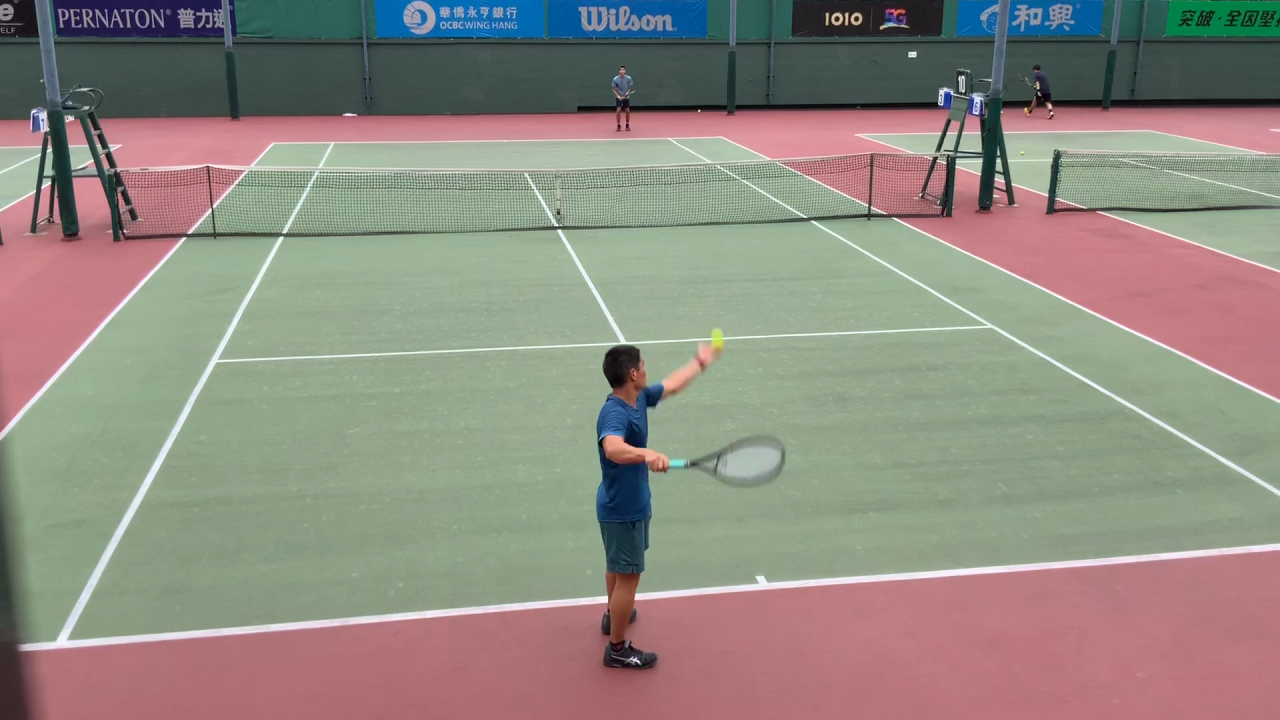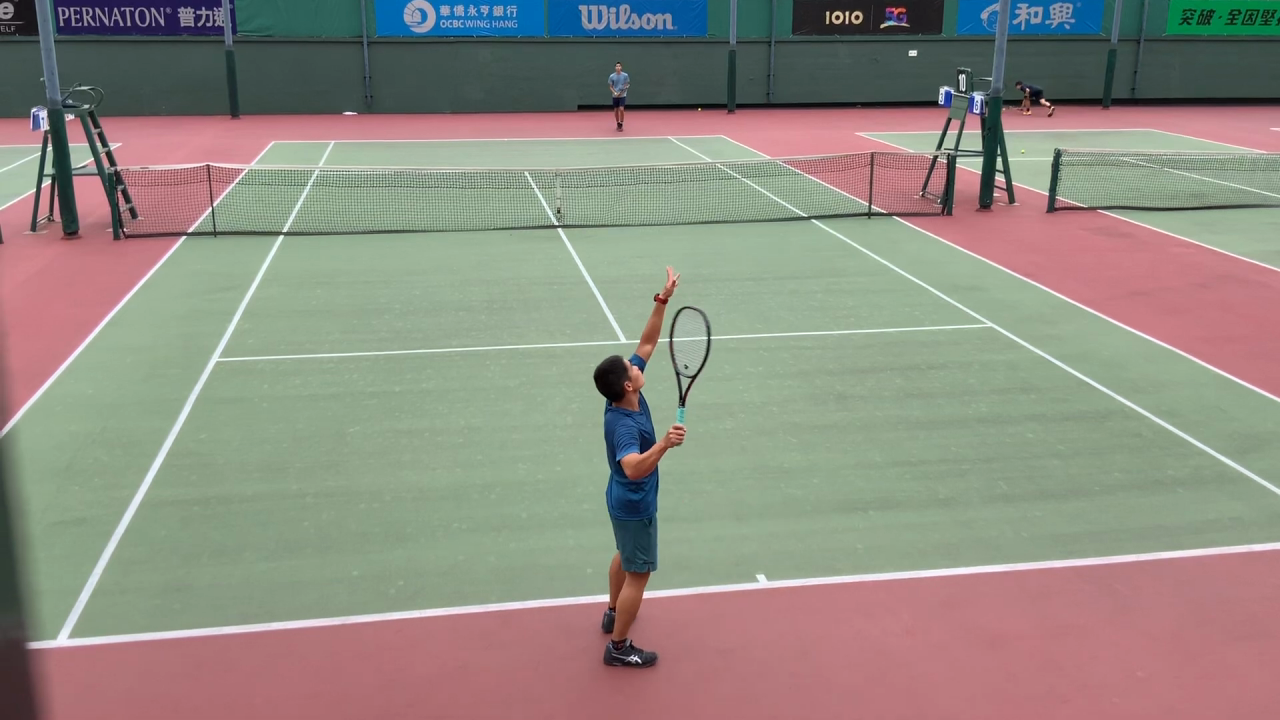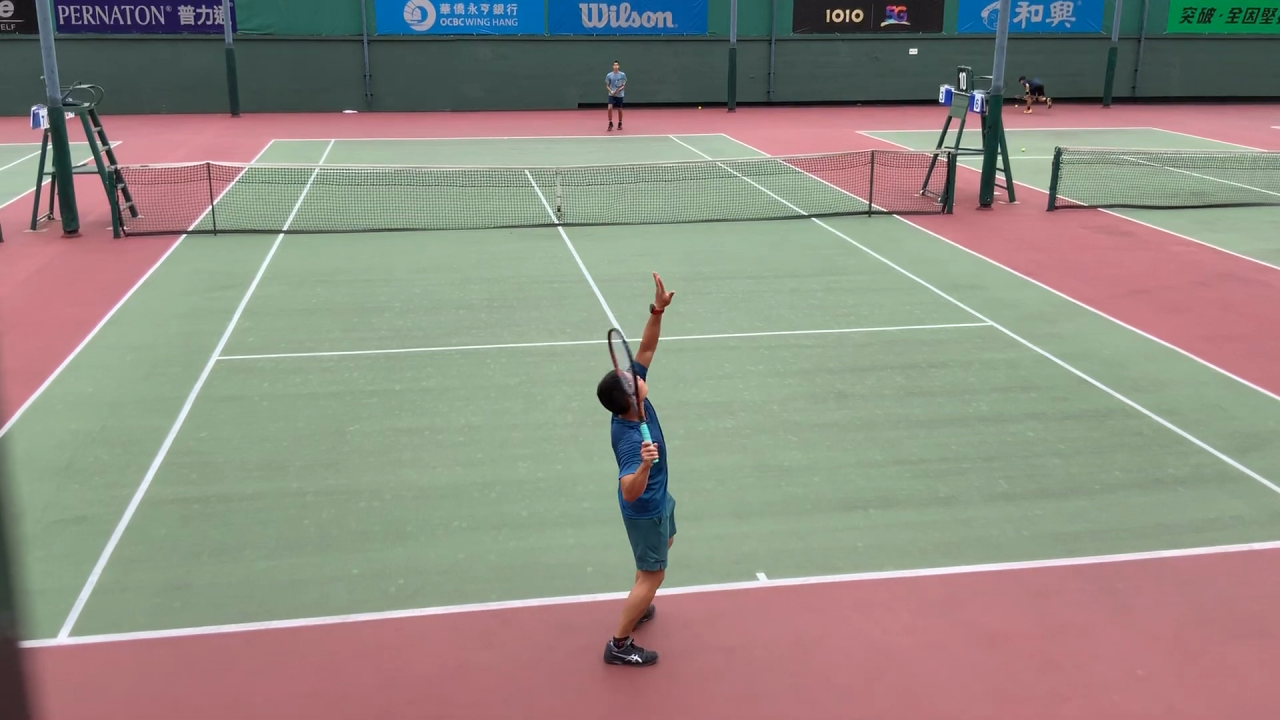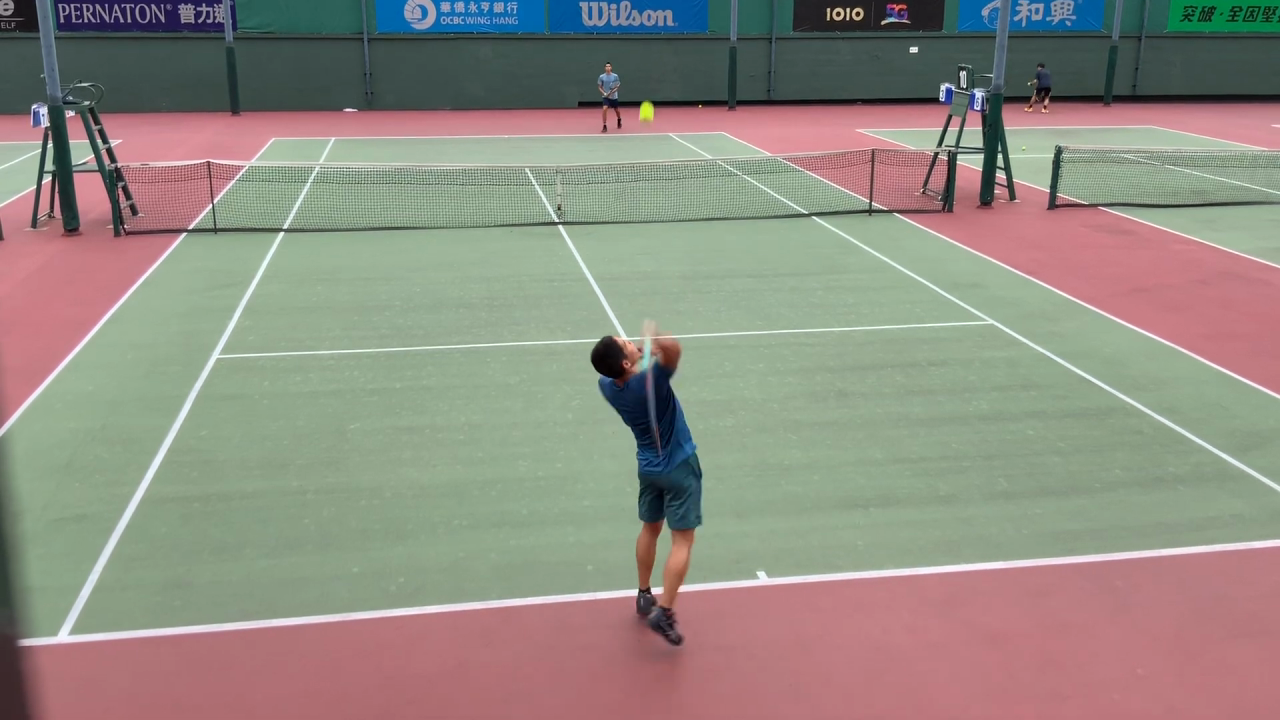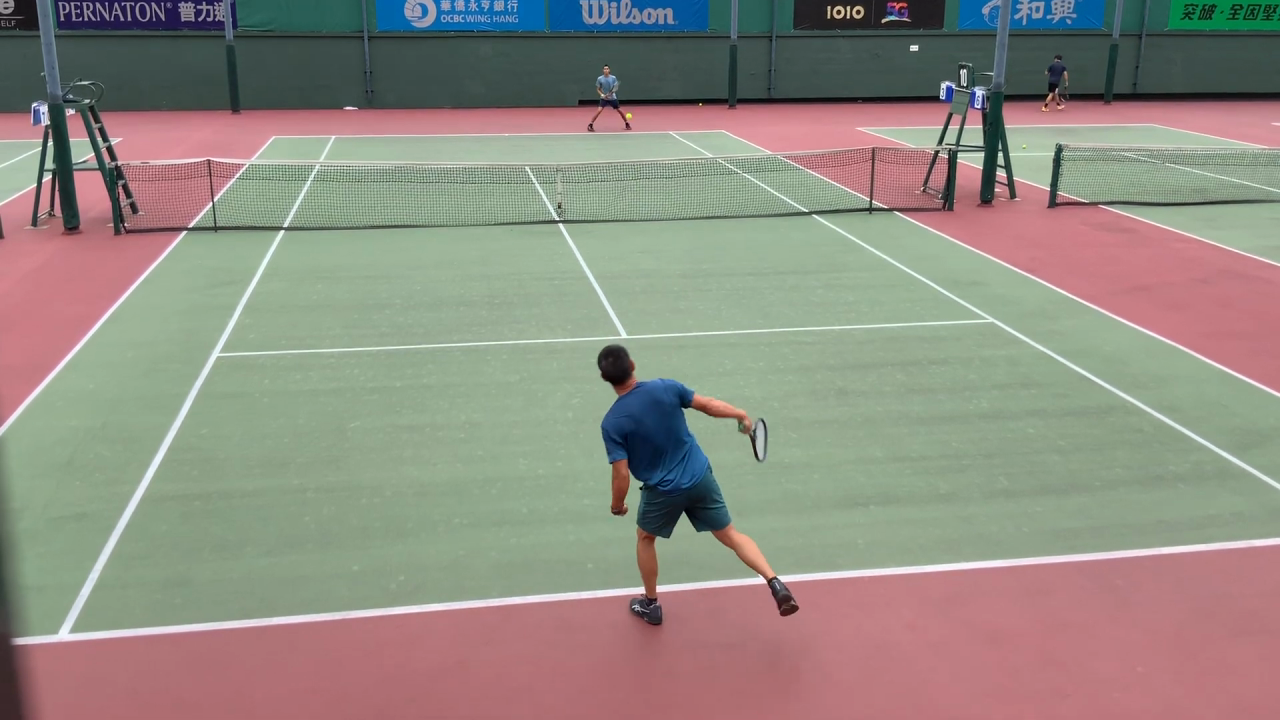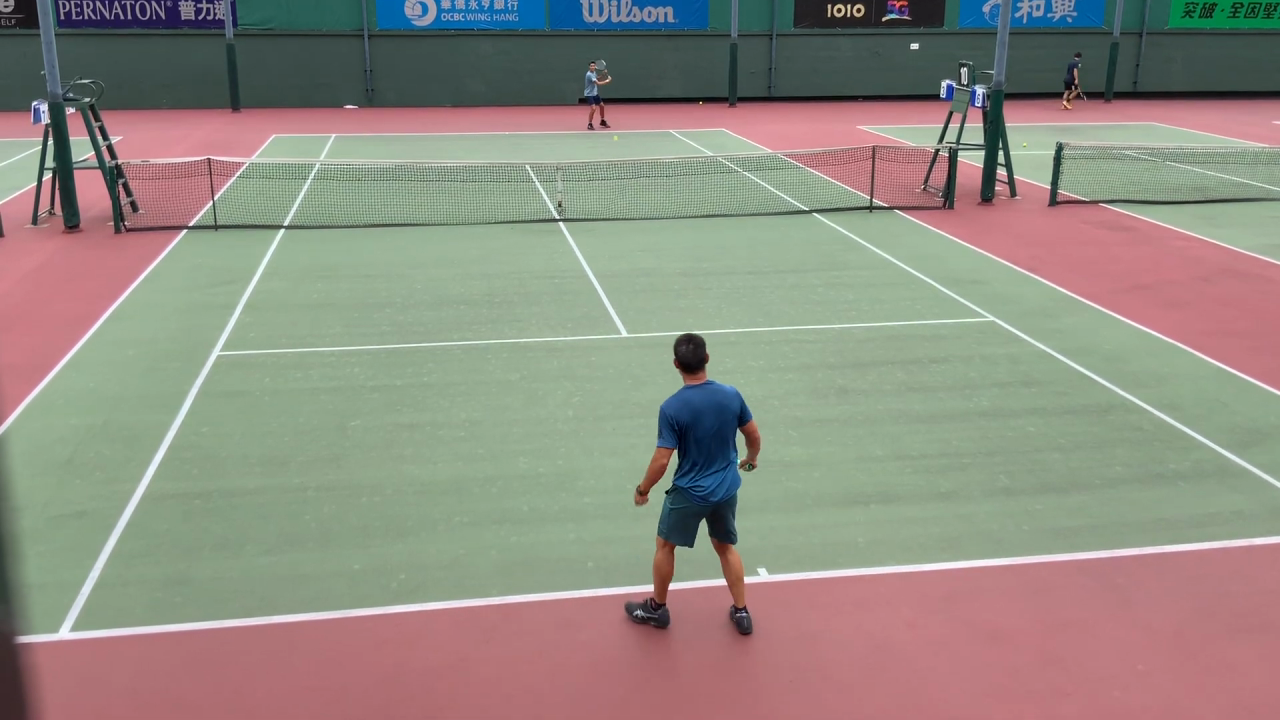
dt=0.4s
person 1, frame 1
left shoulder: (638, 398)
right shoulder: (612, 414)
left elbow: (671, 385)
right elbow: (613, 449)
left wrist: (699, 363)
right wrist: (646, 455)
left hip: (631, 505)
right hip: (621, 509)
left knee: (620, 567)
right knee: (628, 576)
left ankle: (613, 617)
right ankle: (617, 648)
person 1, frame 2
left shoulder: (626, 392)
right shoulder: (624, 425)
left elbow: (646, 343)
right elbow: (634, 470)
left wrist: (662, 300)
right wrist: (663, 445)
left hip: (625, 501)
right hip: (634, 506)
left knee: (624, 557)
right knee: (638, 575)
left ankle: (612, 612)
right ankle: (618, 647)
person 1, frame 3
left shoulder: (629, 396)
right shoulder: (627, 438)
left elbow: (646, 349)
right elbow: (632, 495)
left wrist: (658, 309)
right wrist: (644, 464)
left hip: (658, 500)
right hip: (646, 509)
left knee: (665, 541)
right knee: (651, 575)
left ankle: (638, 609)
right ankle: (619, 645)
person 1, frame 4
left shoulder: (608, 386)
right shoulder: (647, 384)
right elbow: (673, 352)
left wrist: (624, 347)
right wrist: (662, 345)
left hip: (649, 468)
right hip: (679, 468)
left knee: (650, 527)
right knee: (682, 541)
left ankle: (644, 596)
right ankle: (664, 611)
person 1, frame 5
left shoulder: (612, 422)
right shoulder: (665, 388)
left elbow: (621, 473)
right elbow: (709, 406)
left wrist: (618, 505)
right wrist: (742, 415)
left hip: (662, 490)
right hip: (700, 479)
left knee: (646, 539)
right knee: (730, 535)
left ankle: (651, 604)
right ankle: (776, 585)
person 1, frame 6
left shoulder: (672, 408)
right shoulder: (732, 396)
left elbow: (662, 460)
right elbow: (754, 437)
left wrist: (643, 487)
right wrist: (752, 458)
left hip: (689, 495)
right hip: (726, 490)
left knee: (666, 546)
right knee: (726, 549)
left ankle: (657, 607)
right ankle: (741, 612)
